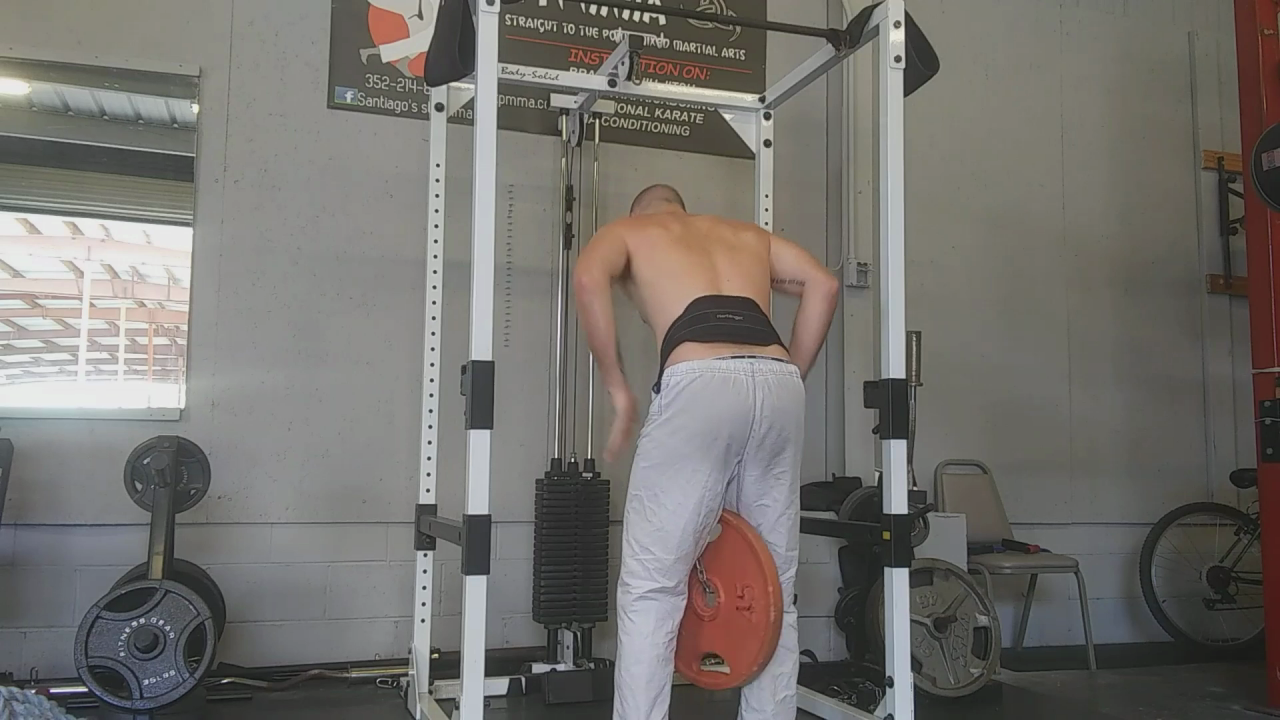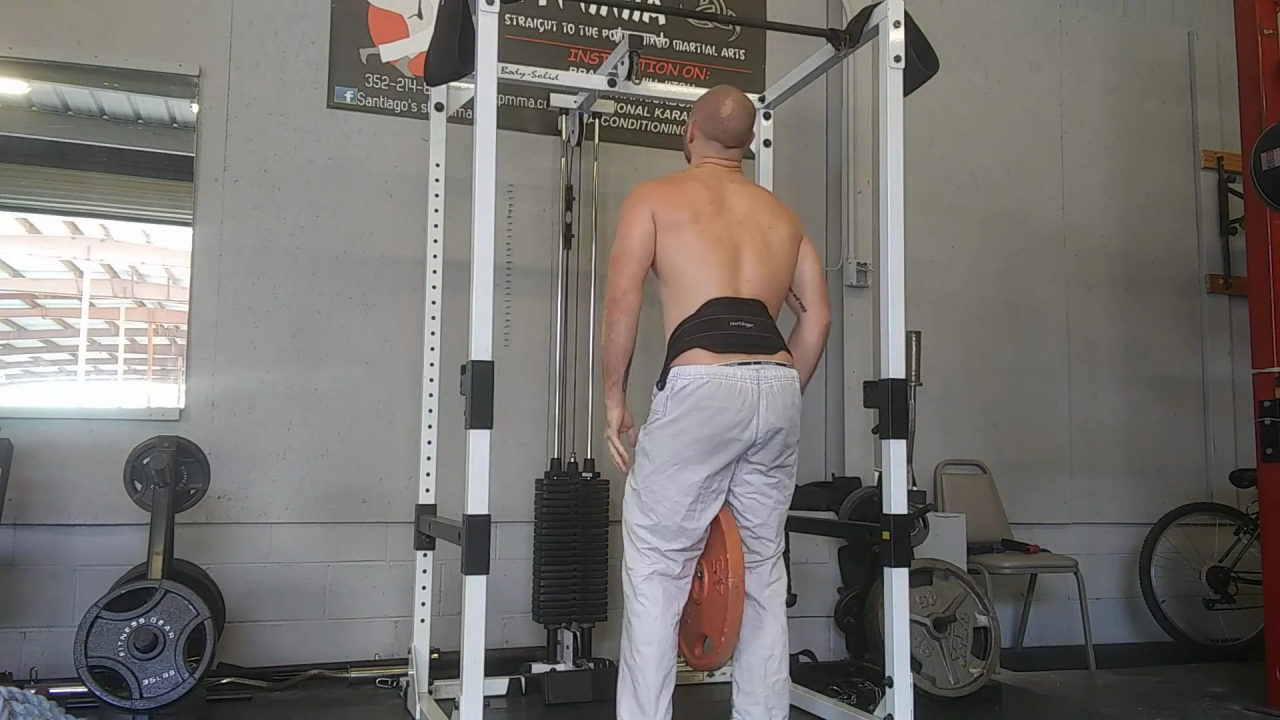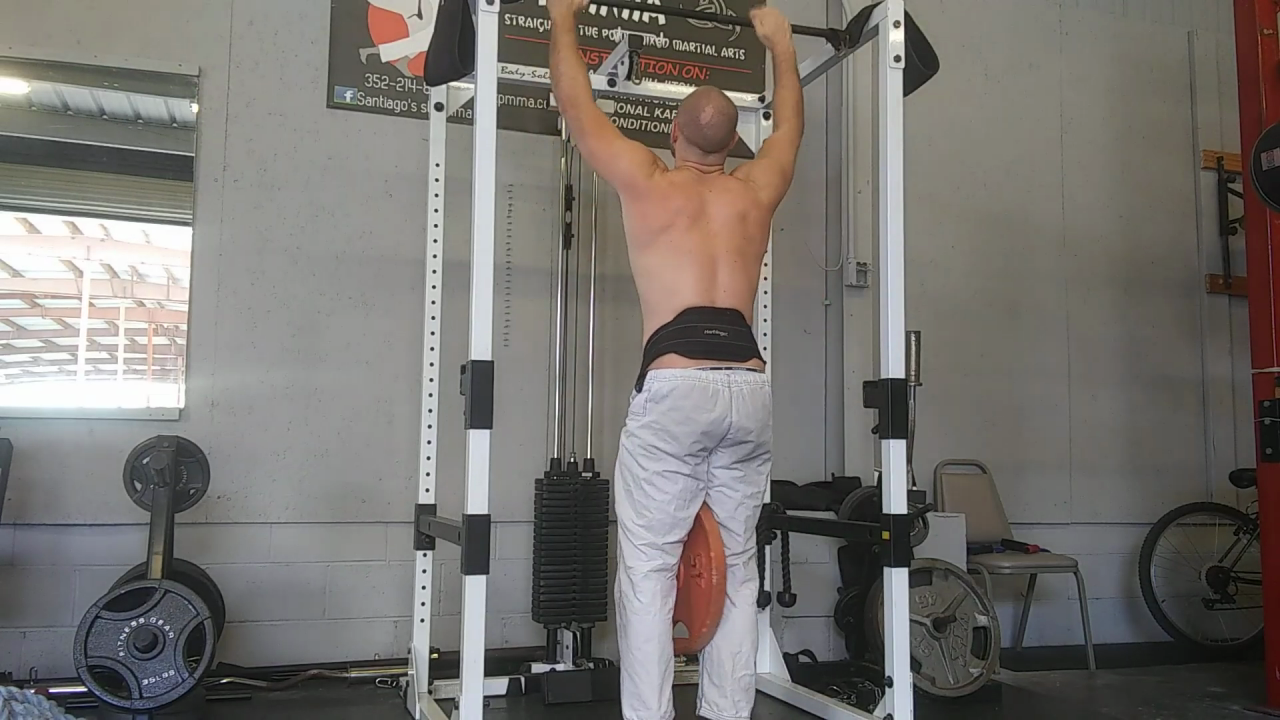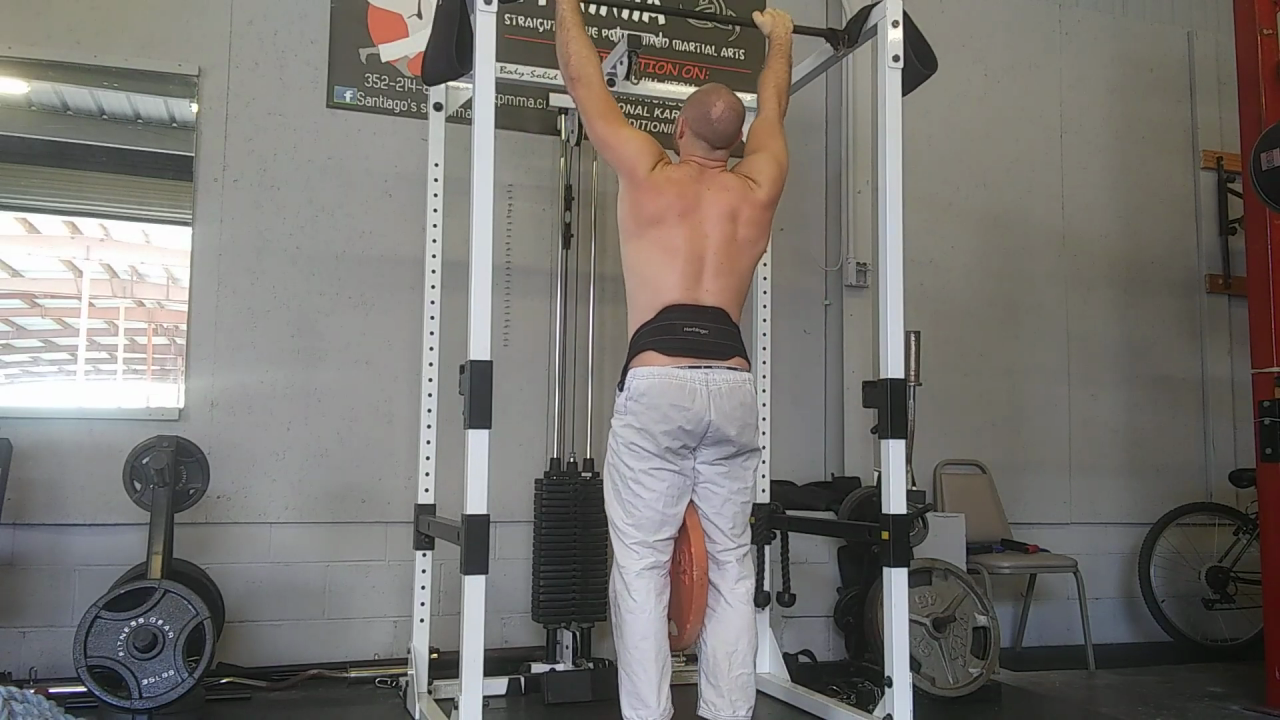
dt=1s
person 1, frame 1
left shoulder: (628, 230)
right shoulder: (748, 233)
left elbow: (589, 279)
right elbow: (823, 283)
left wrist: (617, 386)
left hip: (701, 383)
right hip: (778, 385)
left knee: (651, 582)
right knee: (772, 584)
person 1, frame 2
left shoulder: (655, 196)
right shoulder: (779, 213)
left elbow: (620, 299)
right elbow: (817, 316)
left wrist: (614, 398)
left hip: (701, 385)
right hip: (776, 389)
left knee: (656, 569)
right knee: (762, 572)
person 1, frame 3
left shoulder: (645, 182)
right shoulder: (757, 192)
left elbow: (575, 105)
right elbow: (790, 122)
left hip: (674, 386)
right hip: (749, 388)
left knee: (648, 567)
right knee: (735, 569)
person 1, frame 4
left shoulder: (645, 173)
right shoulder: (757, 189)
left elbow: (585, 85)
right elbow: (772, 109)
left hip: (656, 385)
right hip: (733, 388)
left knee: (641, 567)
right knee: (730, 567)
